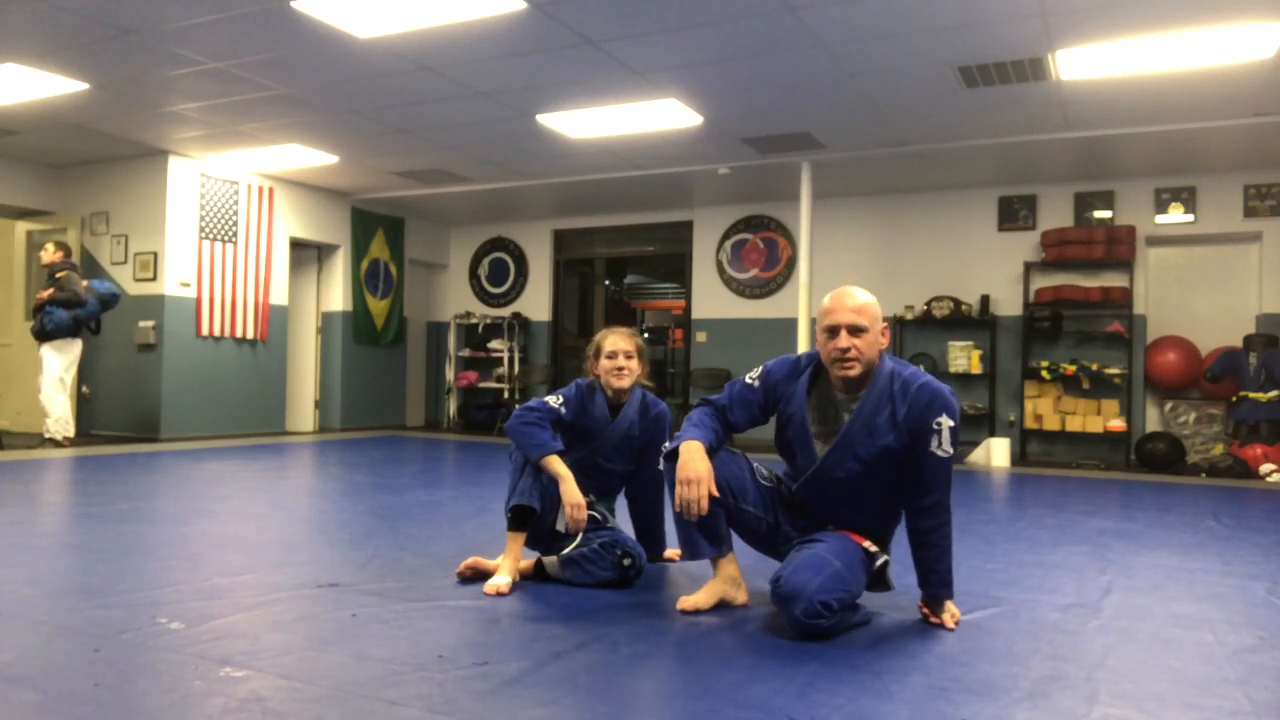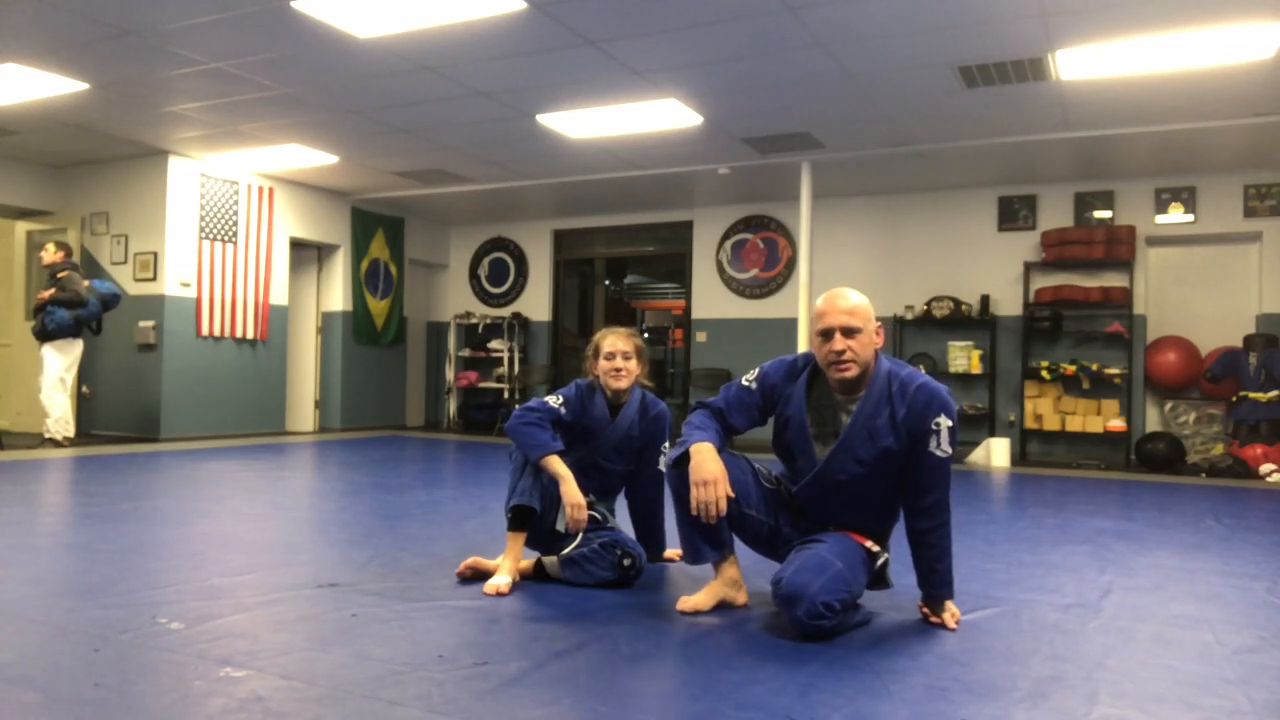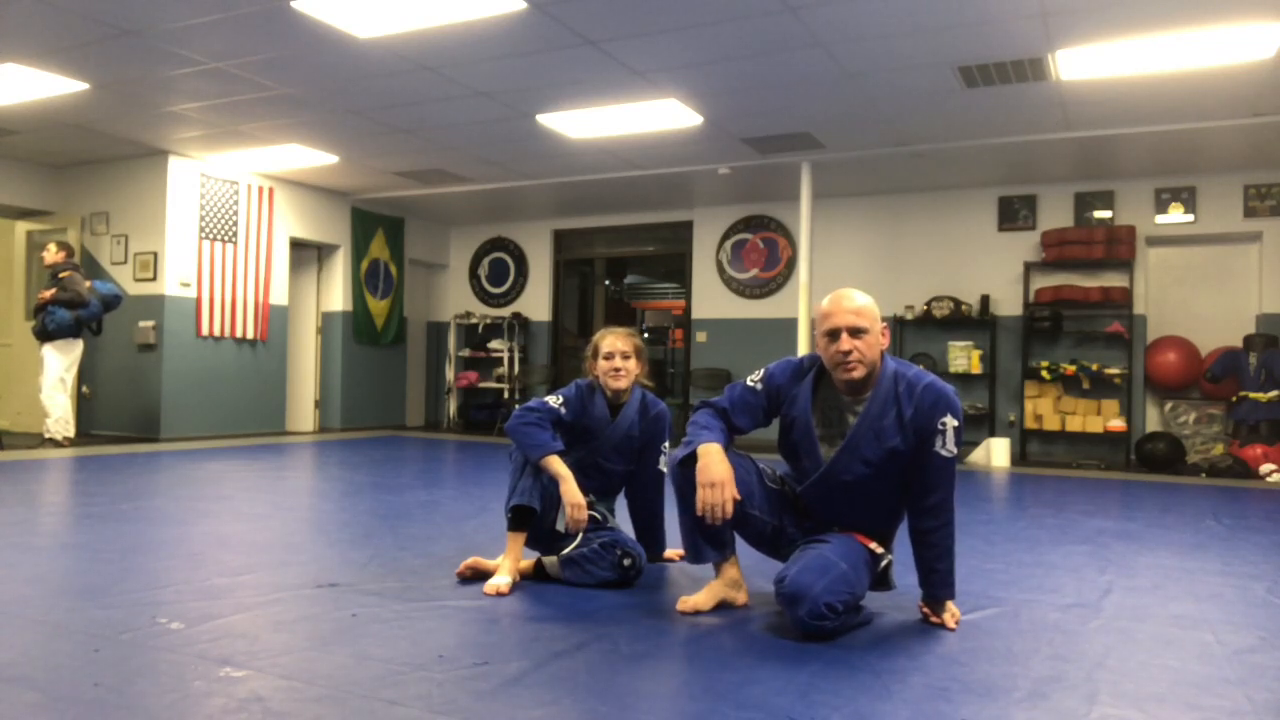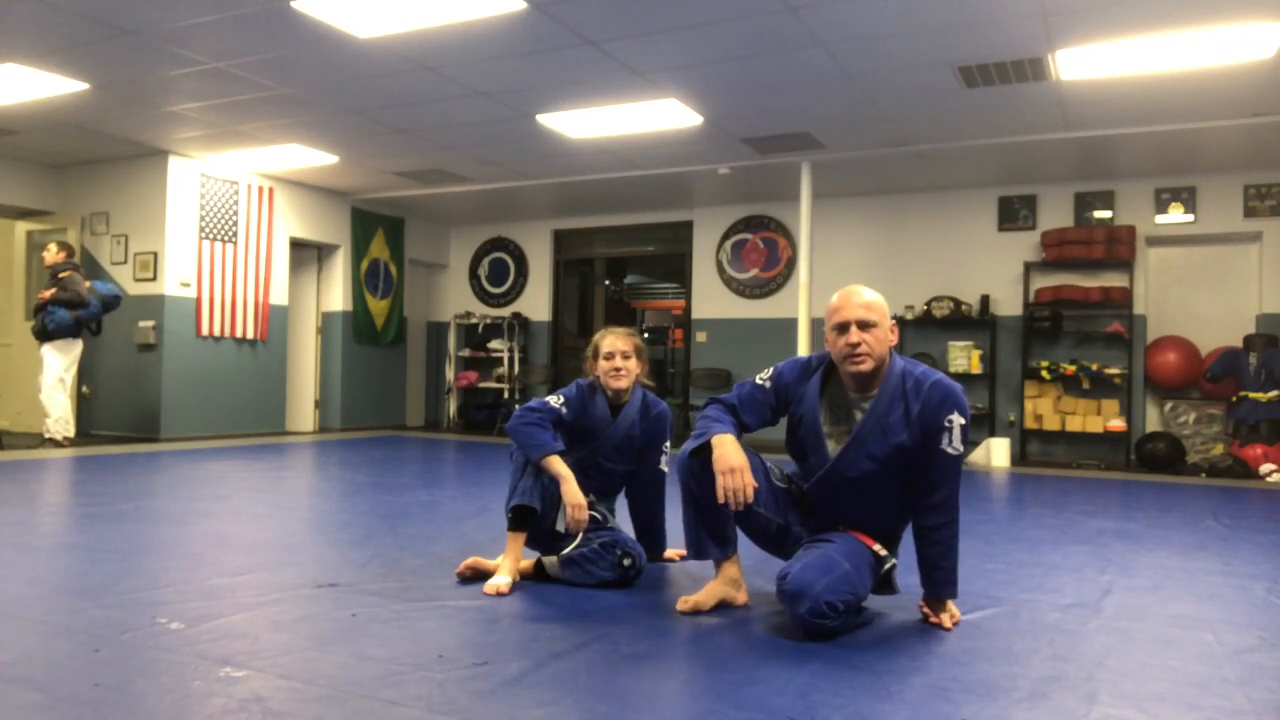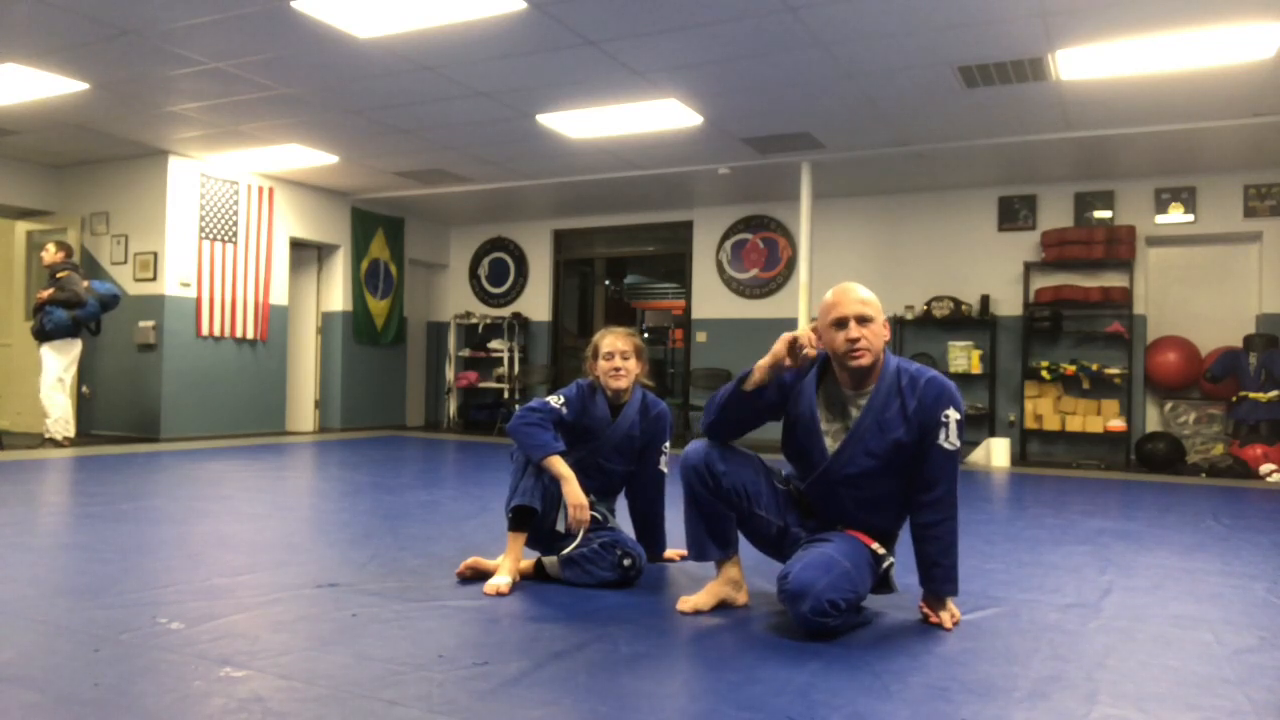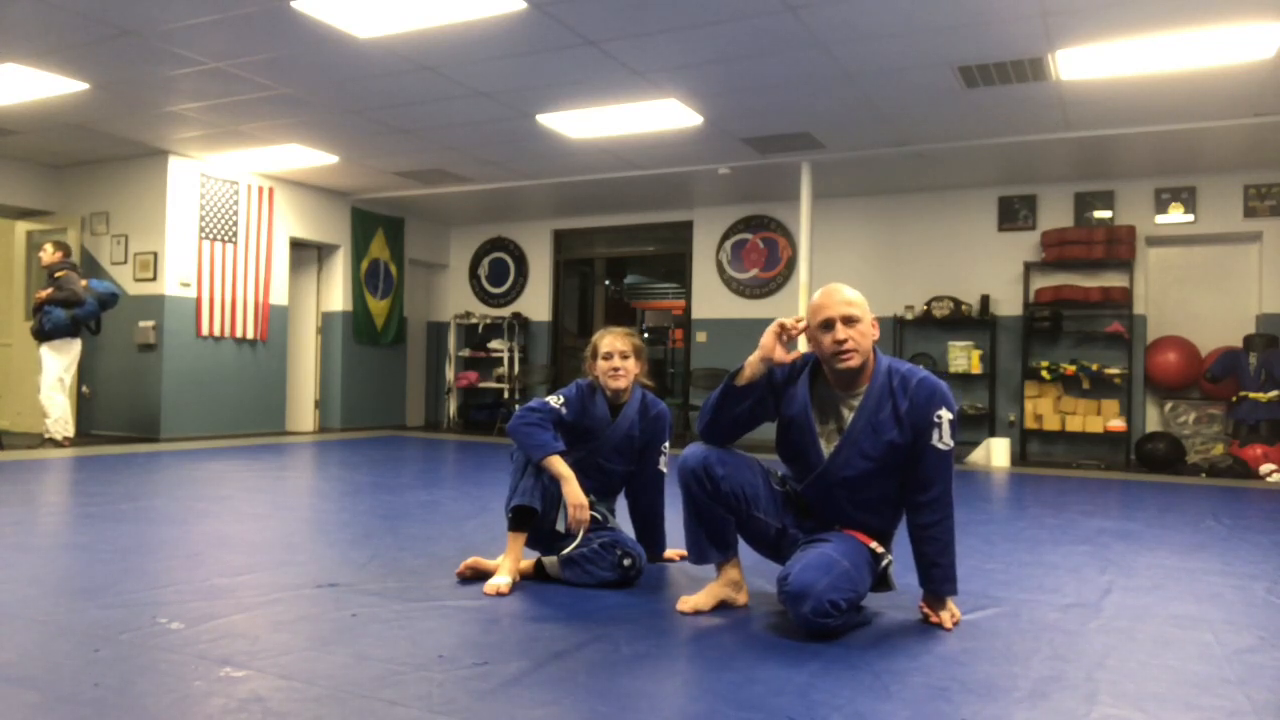
dt=0.5s
person 1, frame 1
left shoulder: (925, 400)
right shoulder: (789, 375)
left elbow: (928, 505)
right elbow: (716, 410)
left wrist: (937, 595)
right wrist: (693, 446)
left hip: (851, 535)
right hip: (786, 509)
left knee: (802, 601)
right knee: (689, 459)
right ankle: (727, 577)
person 1, frame 2
left shoulder: (921, 399)
right shoulder: (786, 376)
left elbow: (927, 505)
right elbow: (712, 412)
left wrist: (937, 594)
right wrist: (702, 449)
left hip: (850, 535)
right hip: (784, 509)
left knee: (806, 602)
right knee: (688, 462)
right ankle: (728, 578)
person 1, frame 3
left shoulder: (928, 400)
right shoulder: (792, 377)
left elbow: (931, 506)
right elbow: (715, 411)
left wrist: (938, 595)
right wrist: (710, 451)
left hip: (854, 536)
right hip: (788, 509)
left knee: (809, 601)
right knee: (689, 461)
right ankle: (728, 577)
person 1, frame 4
left shoulder: (935, 397)
right shoulder: (802, 376)
left elbow: (936, 505)
right elbow: (722, 409)
left wrist: (939, 593)
right wrist: (724, 442)
left hip: (859, 537)
right hip: (795, 510)
left knee: (809, 599)
right knee: (698, 457)
left ankle: (864, 577)
right ankle: (728, 576)
person 1, frame 5
left shoulder: (929, 394)
right shoulder: (799, 375)
left elbow: (934, 502)
right elbow: (716, 426)
left wrist: (938, 591)
right wrist: (767, 367)
left hip: (857, 536)
right hip: (792, 510)
left knee: (809, 596)
right knee: (700, 456)
left ankle: (862, 576)
right ankle: (729, 578)
person 1, frame 6
left shoulder: (921, 394)
right shoulder: (791, 376)
left elbow: (929, 501)
right elbow: (712, 431)
left wrist: (938, 591)
right wrist: (758, 363)
left hip: (853, 536)
right hip: (789, 511)
left knee: (810, 598)
right knee: (698, 461)
right ankle: (729, 578)
person 2, frame 1
left shoulder: (654, 413)
right shoulder: (580, 394)
left elbow: (647, 485)
right elbow: (522, 420)
left wrist: (654, 548)
right wrist: (566, 478)
left hip: (590, 515)
right hip: (546, 506)
left knee: (630, 559)
right knee: (532, 443)
left ankle: (524, 567)
right ankle: (509, 562)
person 2, frame 2
left shoulder: (653, 413)
right shoulder: (580, 394)
left elbow: (647, 485)
right elbow: (521, 420)
left wrist: (654, 548)
right wrist: (566, 478)
left hip: (590, 515)
right hip: (544, 506)
left knee: (630, 560)
right knee: (532, 446)
left ankle: (522, 567)
right ankle: (508, 561)
person 2, frame 3
left shoulder: (653, 414)
right shoulder: (579, 395)
left elbow: (647, 485)
right elbow: (522, 420)
left wrist: (654, 548)
right wrist: (566, 478)
left hip: (590, 515)
right hip: (547, 506)
left knee: (630, 560)
right knee: (533, 445)
left ankle: (524, 566)
right ankle: (509, 562)
person 2, frame 4
left shoulder: (655, 413)
right shoulder: (580, 395)
left elbow: (648, 485)
right elbow: (522, 421)
left wrist: (654, 548)
right wrist: (566, 479)
left hip: (591, 515)
right hip: (545, 506)
left knee: (630, 560)
right knee: (534, 448)
left ankle: (522, 568)
right ankle: (509, 561)
person 2, frame 5
left shoulder: (654, 413)
right shoulder: (580, 395)
left elbow: (648, 486)
right elbow: (524, 421)
left wrist: (654, 548)
right wrist: (568, 479)
left hip: (591, 515)
right hip: (546, 506)
left knee: (630, 561)
right knee: (535, 446)
left ankle: (523, 567)
right ankle: (509, 561)
person 2, frame 6
left shoulder: (654, 414)
right shoulder: (580, 395)
left elbow: (648, 486)
right elbow: (523, 421)
left wrist: (654, 548)
right wrist: (567, 478)
left hip: (591, 515)
right hip: (545, 506)
left knee: (630, 560)
right knee: (535, 449)
left ankle: (523, 568)
right ankle: (509, 562)
person 3, frame 1
left shoulder: (67, 275)
right shoulder: (53, 278)
left elbow: (79, 296)
right elbow: (39, 311)
left wrist: (49, 297)
right wrist: (40, 302)
left hip: (62, 343)
right hip: (50, 343)
left knee: (52, 391)
right knee: (53, 391)
left ankle: (58, 437)
right ankle: (61, 436)
person 3, frame 2
left shoulder: (69, 275)
right shoulder: (54, 279)
left elbow: (81, 297)
right elbow: (40, 311)
left wrist: (50, 297)
right wrist: (42, 302)
left hip: (63, 343)
right hip: (51, 343)
left knee: (52, 391)
right knee: (55, 391)
left ankle: (58, 438)
right ankle: (60, 436)
person 3, frame 3
left shoulder: (70, 276)
right shoulder: (55, 278)
left elbow: (81, 297)
right elbow: (39, 311)
left wrist: (52, 296)
right wrist: (42, 302)
left hip: (63, 343)
right hip: (52, 343)
left knee: (52, 391)
right knee: (54, 391)
left ankle: (58, 437)
right ankle: (59, 436)
person 3, frame 4
left shoulder: (70, 276)
right shoulder: (55, 278)
left elbow: (81, 297)
right elbow: (40, 310)
left wrist: (51, 297)
right wrist: (42, 301)
left hip: (63, 343)
right hip: (51, 343)
left knee: (52, 390)
right knee: (55, 391)
left ankle: (58, 437)
right ankle: (61, 436)
person 3, frame 5
left shoulder: (68, 275)
right shoulder: (55, 278)
left elbow: (79, 297)
right elbow: (39, 310)
left wrist: (50, 297)
right wrist: (41, 301)
left hip: (62, 343)
right hip: (51, 343)
left knee: (51, 390)
right knee: (57, 391)
left ankle: (58, 437)
right ankle: (62, 436)
person 3, frame 6
left shoulder: (66, 275)
right shoulder: (54, 278)
left elbow: (77, 296)
right elbow: (40, 310)
left wrist: (48, 296)
right wrist: (40, 301)
left hip: (62, 342)
right hip: (52, 342)
left knee: (51, 391)
right knee: (56, 391)
left ankle: (58, 437)
right ankle: (62, 436)
